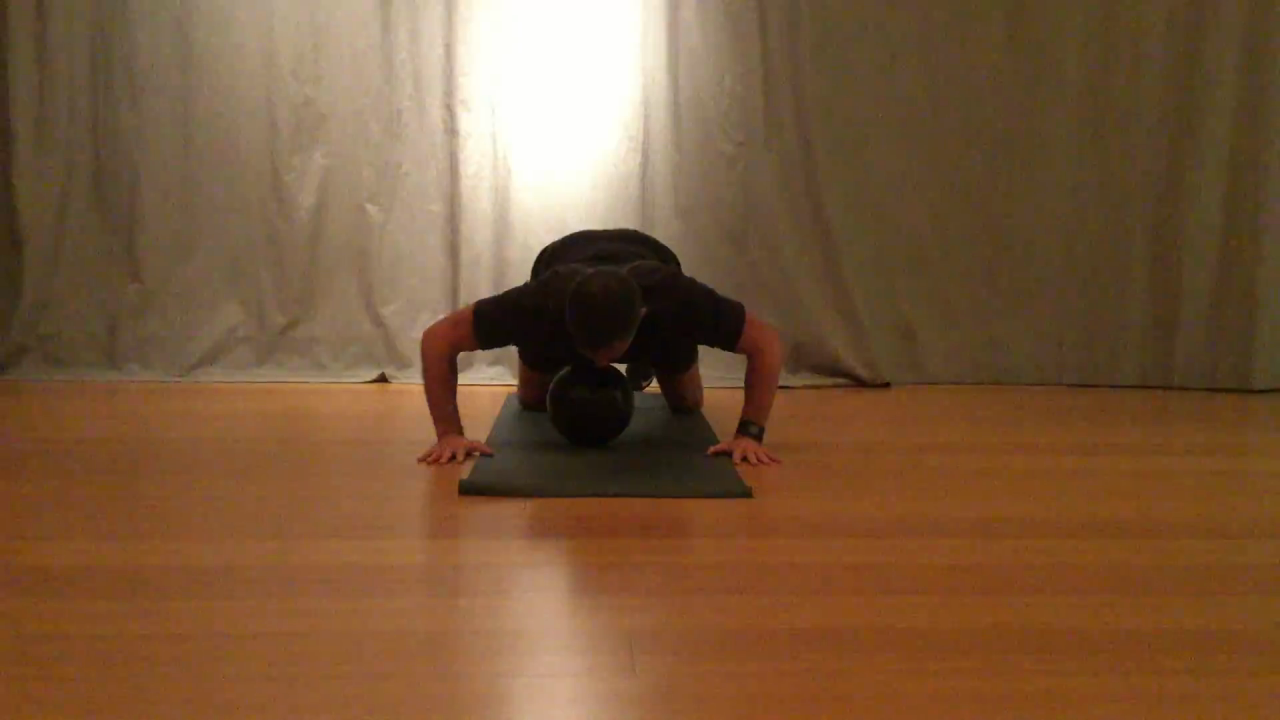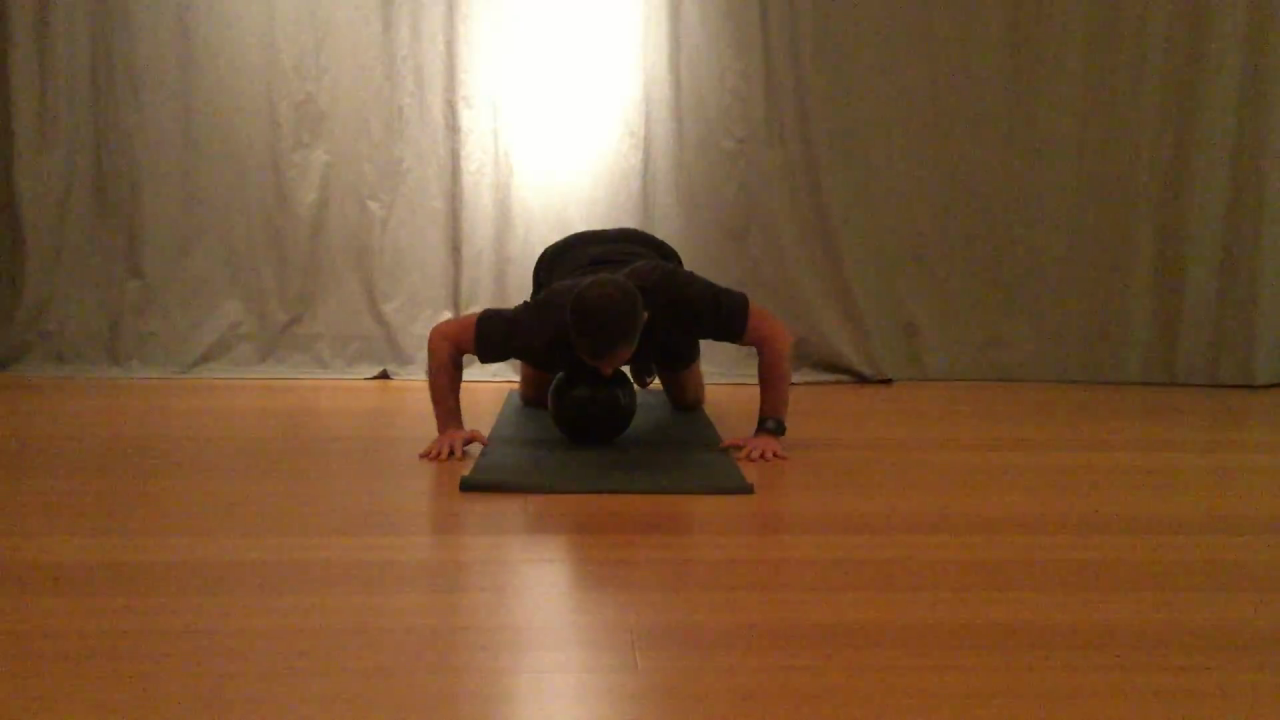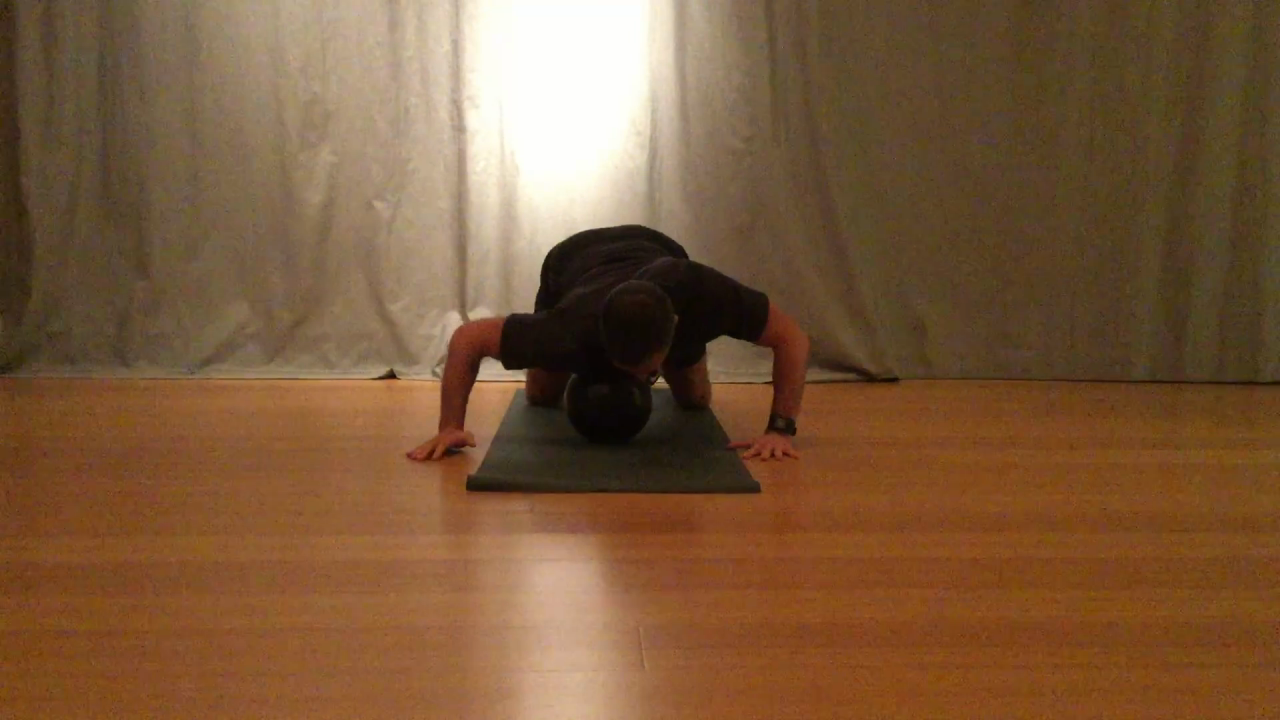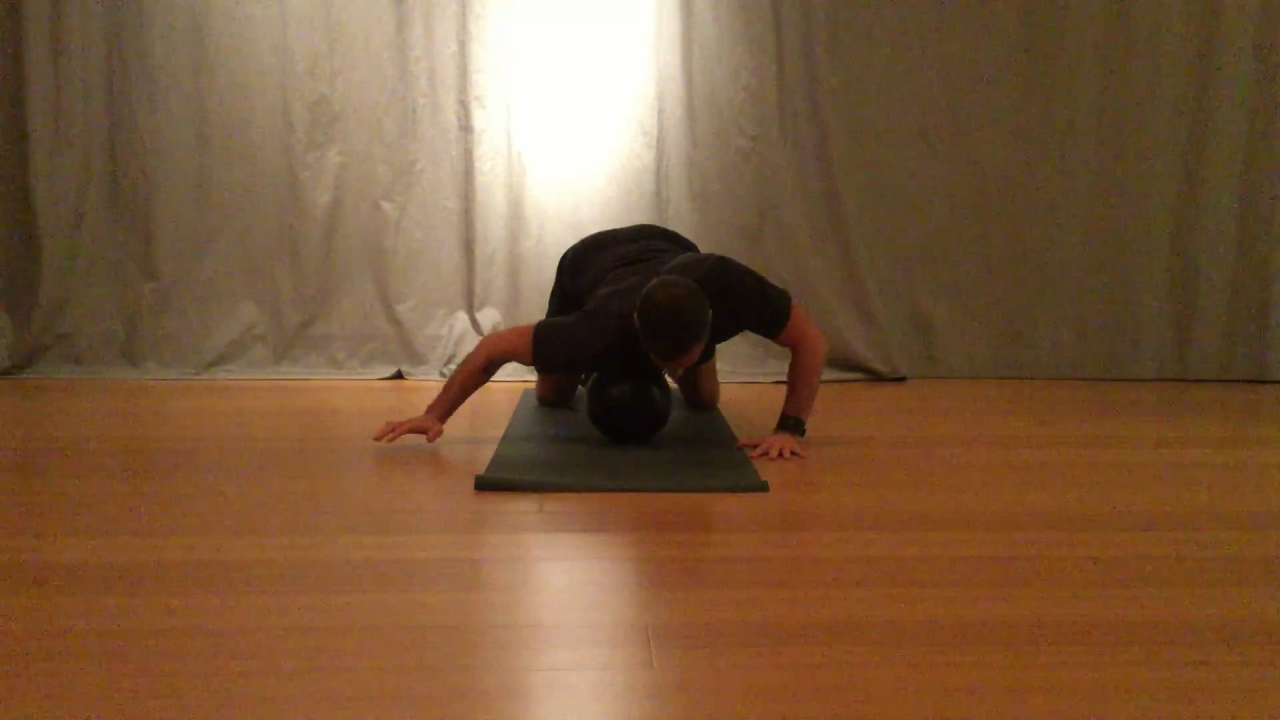
dt=0.5s
person 1, frame 1
left shoulder: (674, 296)
right shoulder: (541, 302)
left elbow: (767, 345)
right elbow: (437, 339)
left wrist: (749, 432)
right wrist: (449, 433)
left knee: (687, 403)
right knee: (532, 400)
left ankle: (644, 364)
person 1, frame 2
left shoulder: (675, 295)
right shoulder: (546, 320)
left elbow: (775, 336)
right elbow: (443, 337)
left wrist: (770, 429)
right wrist: (449, 426)
left hip: (648, 257)
left knee: (689, 400)
right knee: (534, 396)
left ankle: (650, 362)
person 1, frame 3
left shoulder: (699, 292)
right shoulder: (572, 328)
left elbow: (793, 339)
right elbow: (467, 336)
left wrist: (779, 428)
right wrist: (450, 425)
left hip: (655, 253)
right hip: (571, 261)
left knee: (696, 398)
right knee: (541, 395)
right ankle: (577, 363)
person 1, frame 4
left shoulder: (727, 285)
right shoulder: (601, 328)
left elbow: (811, 341)
right elbow: (494, 346)
left wrist: (790, 428)
right wrist: (435, 415)
left hip: (668, 252)
right hip: (587, 264)
left knee: (704, 398)
right knee: (552, 395)
right ankle: (588, 364)
